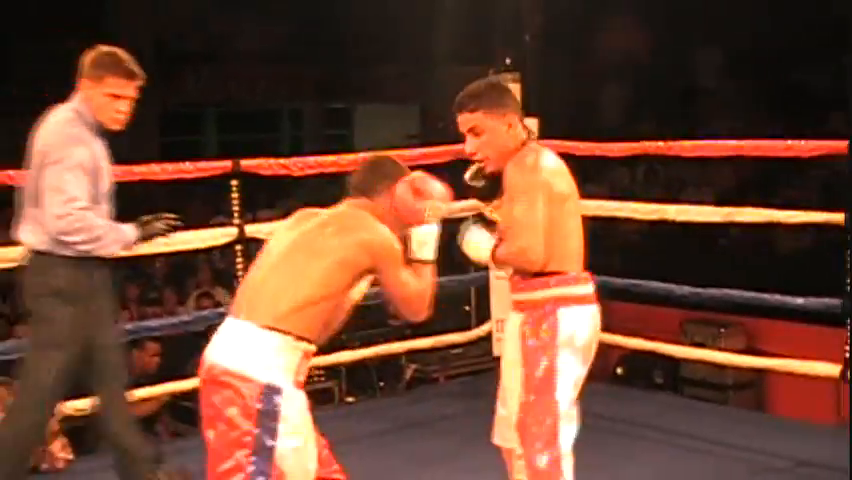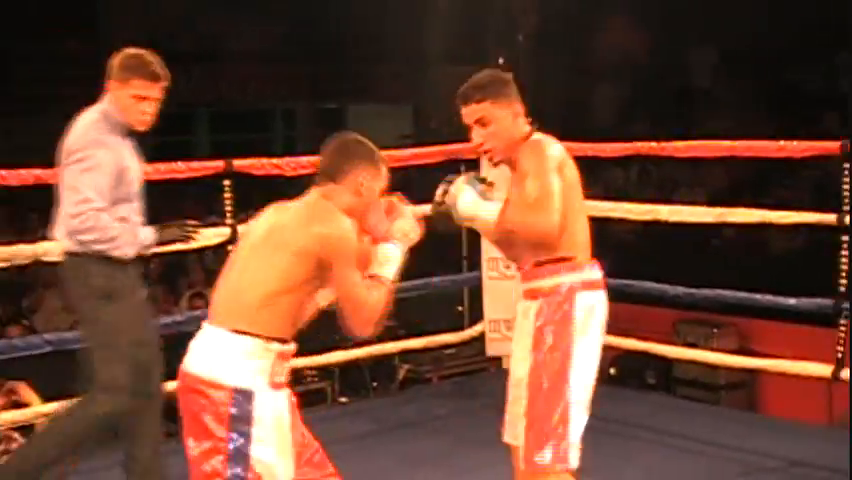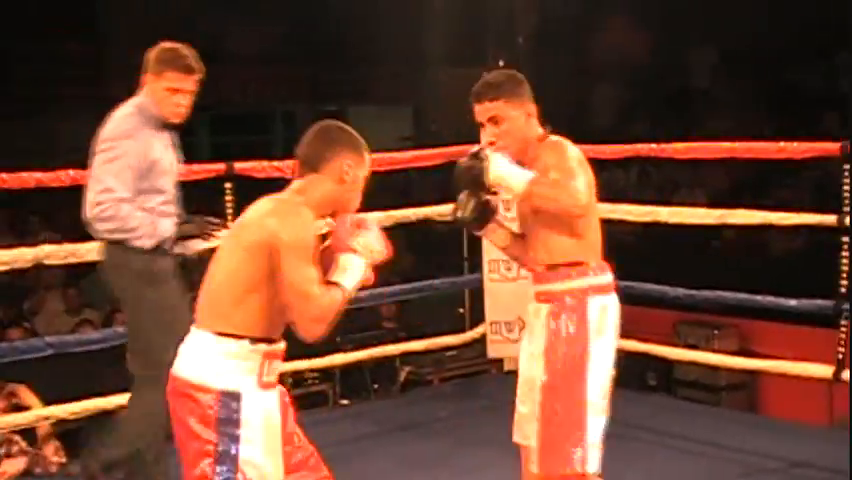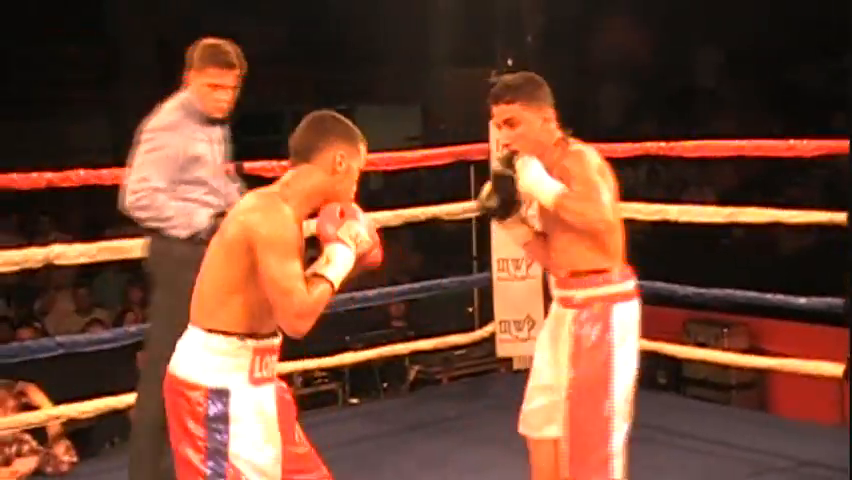
dt=0.1s
person 1, frame 1
left shoulder: (68, 126)
right shoulder: (72, 140)
right elbow: (68, 223)
right wrist: (133, 234)
left hip: (82, 270)
right hip: (62, 273)
left knee: (111, 374)
right knee: (40, 394)
person 1, frame 2
left shoulder: (114, 132)
right shoulder: (95, 141)
right elbow: (81, 222)
left wrist: (142, 235)
right wrist: (147, 237)
left hip: (116, 267)
right hip: (97, 271)
left knee: (145, 377)
right knee: (115, 389)
person 1, frame 3
left shoulder: (158, 125)
right shoulder: (127, 132)
right elbow: (102, 211)
left wrist: (176, 229)
right wrist: (170, 229)
left hip: (152, 257)
right hip: (137, 260)
left knee: (152, 370)
right knee: (177, 368)
person 1, frame 4
left shoulder: (213, 122)
right shoulder: (170, 126)
right elbow: (138, 198)
left wrist: (235, 210)
right wrist: (206, 221)
left hip: (196, 248)
right hip: (182, 251)
left knee: (163, 364)
person 2, frame 1
left shoulder: (526, 164)
right shoulder: (537, 166)
left elbow: (531, 254)
left wrist: (478, 246)
right wrist: (492, 204)
left hip: (552, 314)
right hip: (540, 313)
right knee: (518, 441)
person 2, frame 2
left shoulder: (538, 151)
right shoulder: (530, 161)
left elbow: (544, 224)
left wrist: (473, 207)
right wrist: (477, 206)
left hip: (567, 300)
right hip: (548, 301)
right knee: (527, 436)
person 2, frame 3
left shoulder: (557, 152)
right shoulder: (528, 166)
left elbow: (575, 201)
left wrist: (503, 173)
right wrist: (488, 225)
left hip: (578, 306)
right hip: (548, 307)
right knee: (535, 434)
person 2, frame 4
left shoulder: (579, 161)
right shoulder: (550, 171)
left elbow: (604, 222)
left wrist: (536, 184)
right wrist: (511, 218)
left hip: (602, 312)
right hip: (571, 311)
right knee: (544, 431)
person 3, frame 1
left shoulder: (304, 220)
right shoulder: (374, 234)
right elbow: (418, 308)
right wrist: (426, 228)
left hip: (243, 364)
right hip: (256, 378)
person 3, frame 2
left shoulder: (279, 215)
right shoulder: (333, 227)
right elbow: (364, 323)
right wrist: (392, 247)
left hip: (248, 378)
right hip: (232, 385)
person 3, frame 3
left shoulder: (280, 214)
right shoulder: (292, 221)
right elbow: (311, 324)
left wrist: (337, 263)
right wrist: (353, 260)
left hip: (250, 383)
right hip: (224, 386)
person 3, frame 4
left shoulder: (273, 209)
right shoulder: (271, 217)
right elbow: (296, 318)
left wrist: (332, 256)
right wrist: (342, 252)
left hip: (248, 381)
right hip: (216, 383)
